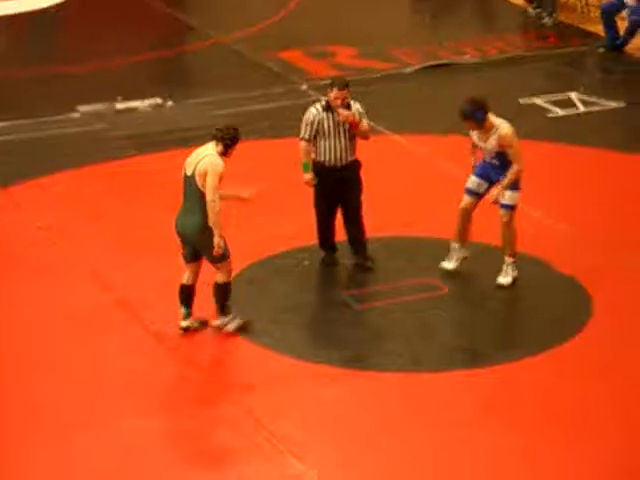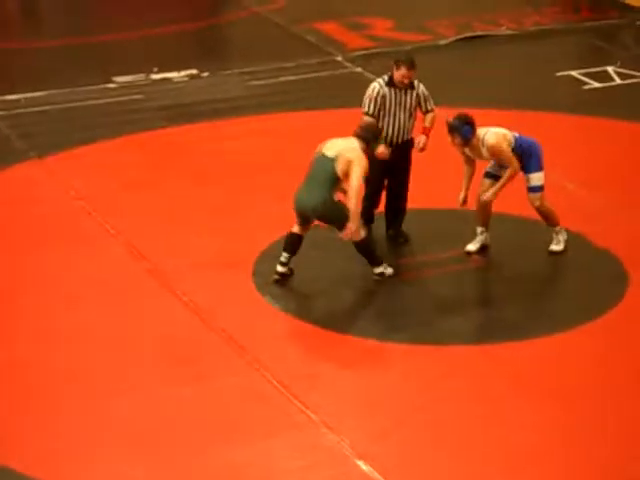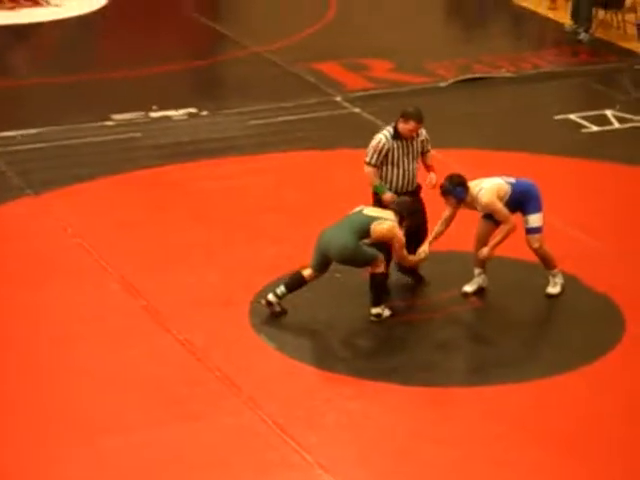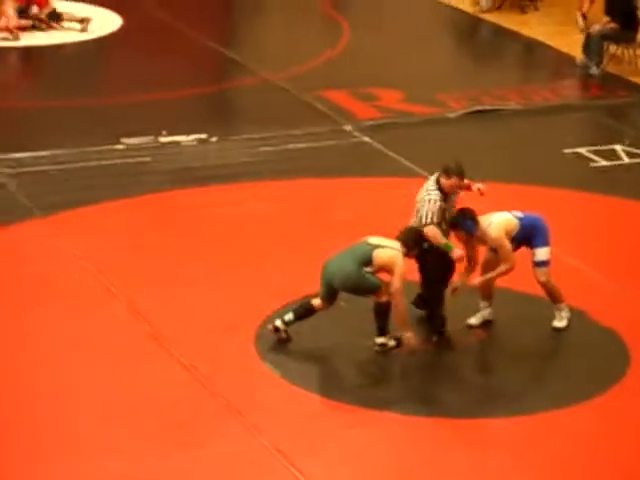
dt=0.7s
person 1, frame 1
left shoulder: (355, 108)
right shoulder: (315, 113)
left elbow: (366, 135)
right elbow: (305, 142)
left wrist: (352, 121)
right wrist: (307, 169)
left hip: (349, 168)
right hip: (324, 170)
left knee: (354, 211)
right knee: (325, 213)
left ankle: (360, 253)
right ankle: (328, 251)
person 1, frame 2
left shoulder: (418, 89)
right shoulder: (378, 87)
left elbow: (430, 112)
right elbow: (368, 118)
left wrist: (425, 134)
left hip: (403, 145)
left knee: (399, 188)
right knee: (374, 184)
left ankle: (394, 227)
right ankle: (366, 221)
person 1, frame 3
left shoulder: (421, 135)
right shoulder: (383, 139)
left elbow: (426, 152)
right elbow: (369, 167)
left wrist: (431, 171)
right wrist: (381, 191)
left hip: (411, 192)
right hip: (388, 195)
left knee: (420, 230)
left ankle: (409, 266)
person 1, frame 4
left shoulder: (449, 180)
right shoulder: (432, 197)
left elbow: (462, 182)
right elbow: (428, 229)
left wrist: (472, 186)
right wrist: (450, 249)
left hip: (438, 236)
right hip: (423, 241)
left knee: (445, 272)
right knee: (435, 280)
left ankle: (424, 301)
right ankle: (436, 329)
person 2, frame 1
left shoulder: (195, 155)
right shoulder: (215, 162)
right elbow: (212, 201)
left wrist: (237, 195)
right wrist: (217, 234)
left hip: (182, 223)
right hip: (200, 226)
left knee: (191, 271)
right knee: (224, 269)
left ankle: (186, 319)
right ankle: (224, 318)
person 2, frame 2
left shoulder: (330, 142)
right shoulder: (359, 158)
right elbow: (355, 189)
left wrist: (343, 188)
right wrist: (353, 222)
left hip: (301, 197)
right hip: (321, 204)
left knee: (301, 226)
right knee: (356, 230)
left ankle: (282, 268)
right ankle: (379, 268)
person 2, frame 3
left shoulder: (365, 208)
right shoulder: (395, 231)
right elbow: (405, 261)
right wrist: (420, 256)
left hip: (325, 237)
right hip: (343, 246)
left knee: (314, 271)
right knee: (378, 262)
left ankle: (273, 297)
right ankle: (377, 309)
person 2, frame 4
left shoulder: (376, 239)
right shoulder: (398, 262)
right elbow: (397, 299)
right wrist: (406, 331)
left hip: (329, 266)
right hip: (346, 273)
left knee: (324, 301)
right knee: (383, 292)
left ankle: (281, 323)
right ankle: (382, 339)
person 3, frame 1
left shoulder: (504, 132)
right shoulder: (475, 127)
left elbow: (518, 165)
left wrist: (499, 189)
right wrist: (474, 157)
left hip: (507, 172)
right hip: (486, 166)
left knee: (505, 219)
right knee: (464, 208)
left ankle: (510, 267)
right ankle: (458, 251)
person 3, frame 2
left shoulder: (491, 142)
right shoulder: (464, 146)
left elbow: (514, 167)
right elbow: (470, 165)
left wrist: (494, 191)
right wrist: (464, 192)
left hip: (528, 153)
right hip: (507, 153)
left knee: (536, 202)
right knee: (482, 195)
left ankle: (559, 234)
right ankle: (482, 236)
person 3, frame 3
left shoulder: (485, 199)
right shoulder: (460, 198)
left elbow: (510, 224)
right elbow: (444, 223)
left wrist: (490, 248)
right wrist: (428, 242)
left hip: (527, 195)
right hip: (506, 198)
left knee: (535, 245)
right knee: (480, 237)
left ankle: (556, 278)
right ankle: (479, 278)
person 3, frame 4
left shoulder: (493, 233)
right shoulder: (471, 232)
left elbow: (509, 264)
right elbow: (471, 262)
left wrist: (484, 279)
right wrist: (461, 281)
left hip: (535, 229)
right hip: (513, 230)
left knee: (542, 279)
right knee: (487, 268)
left ankle: (562, 311)
right ankle: (485, 310)
